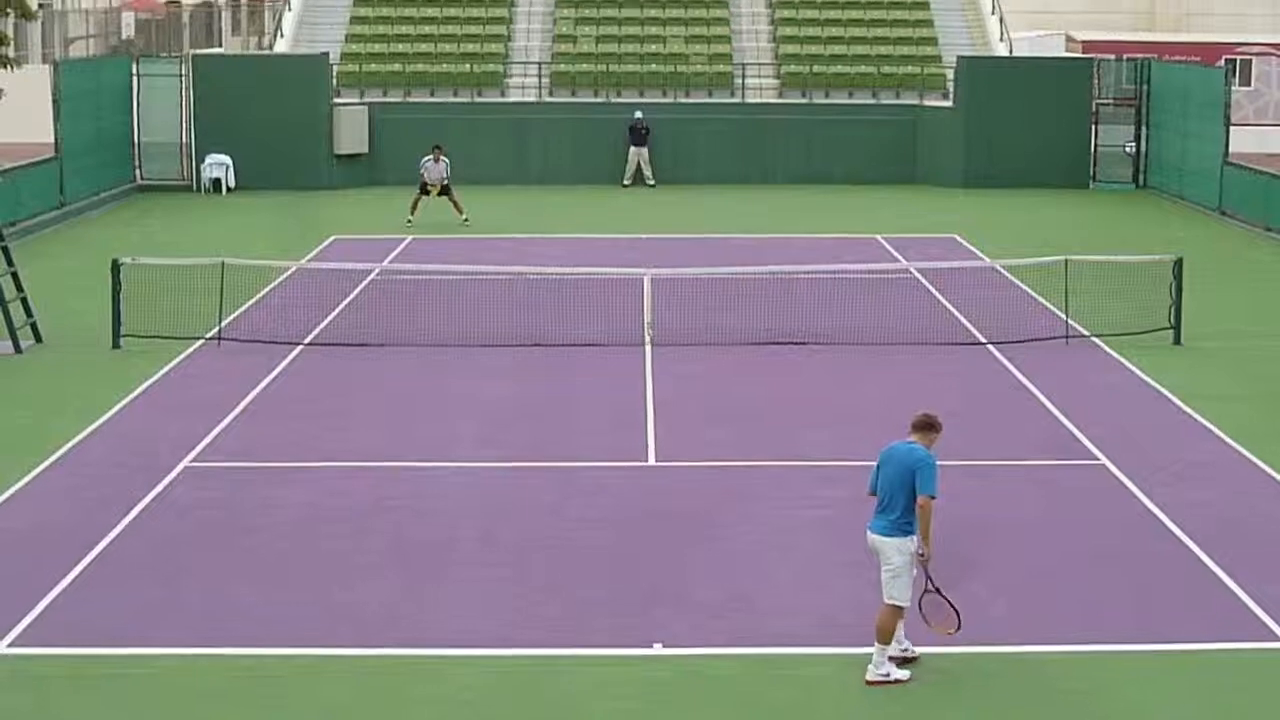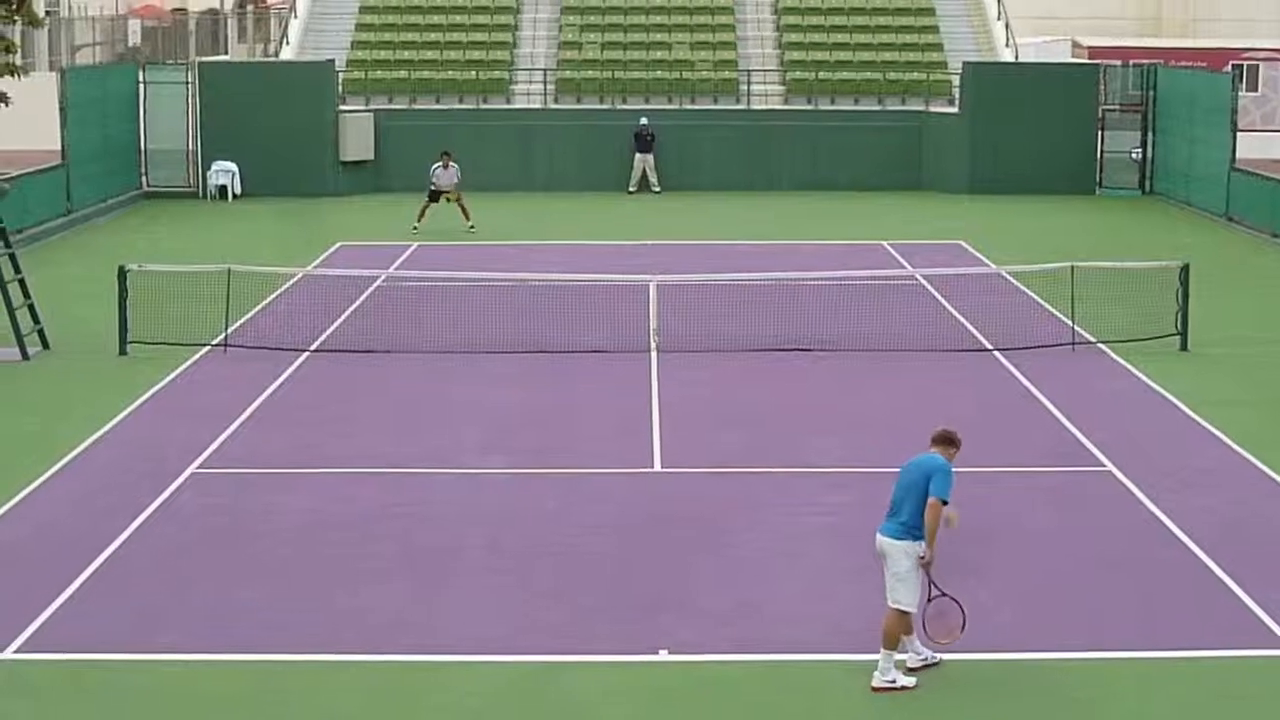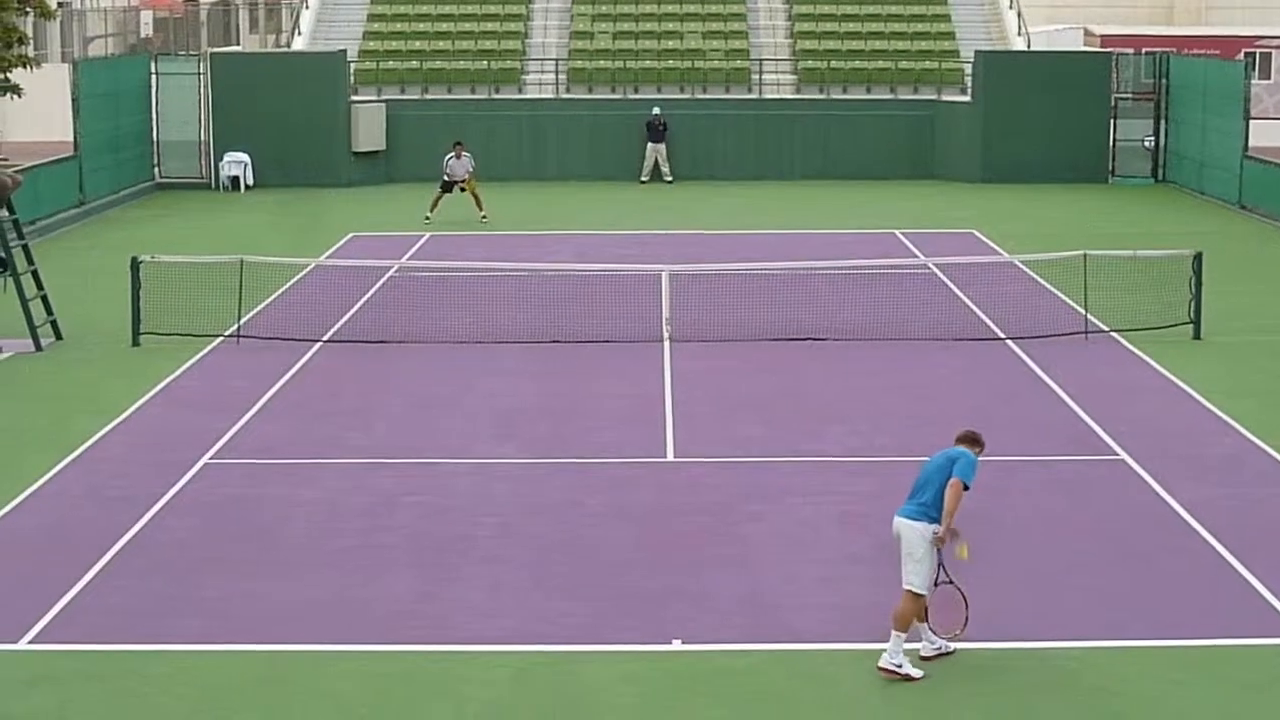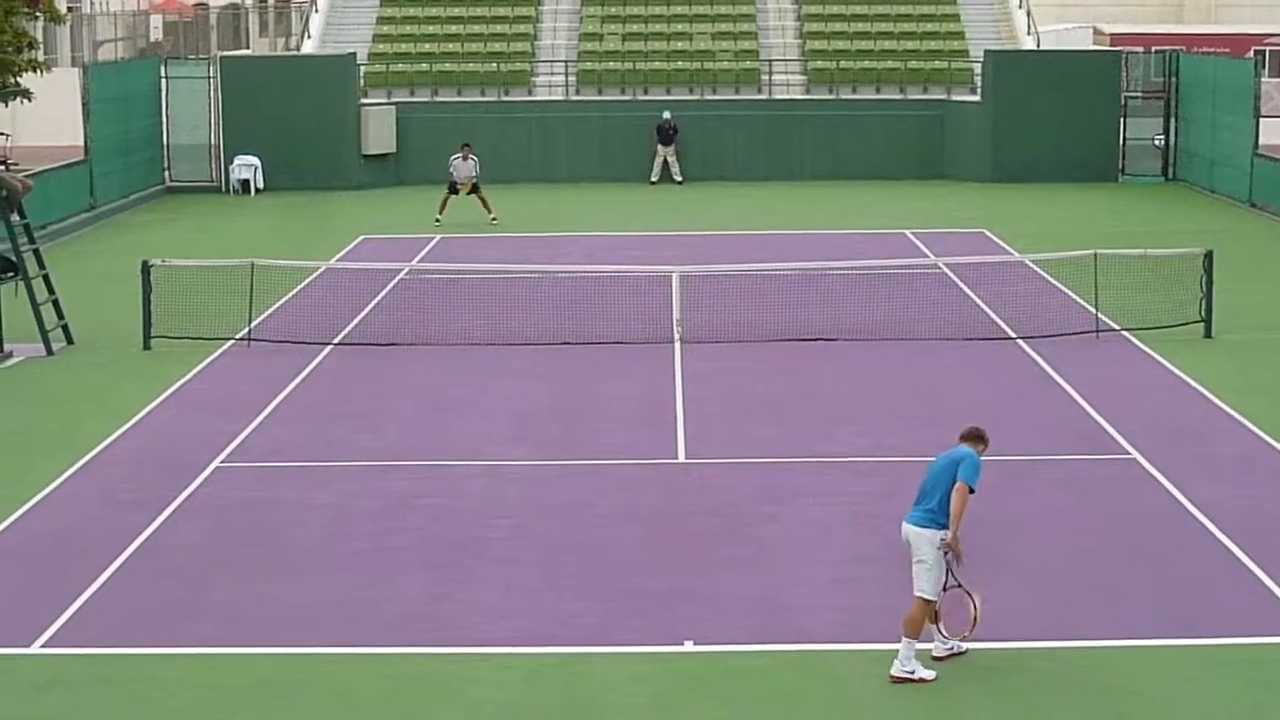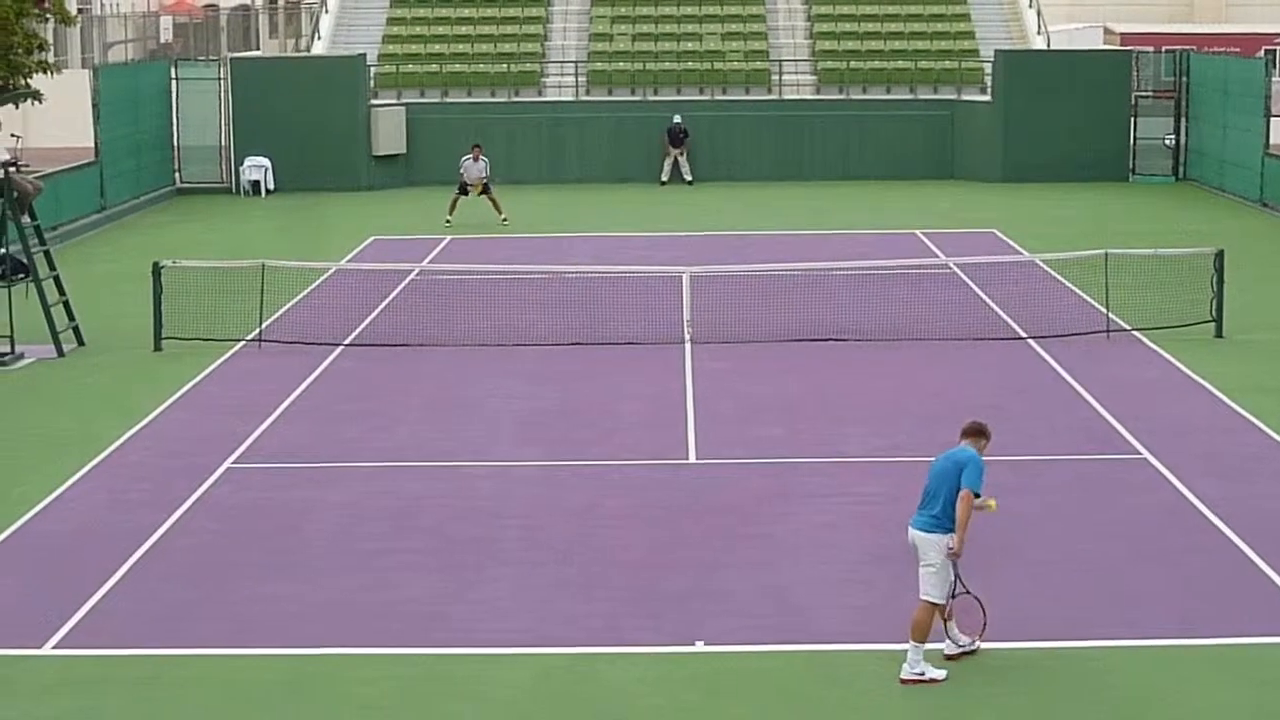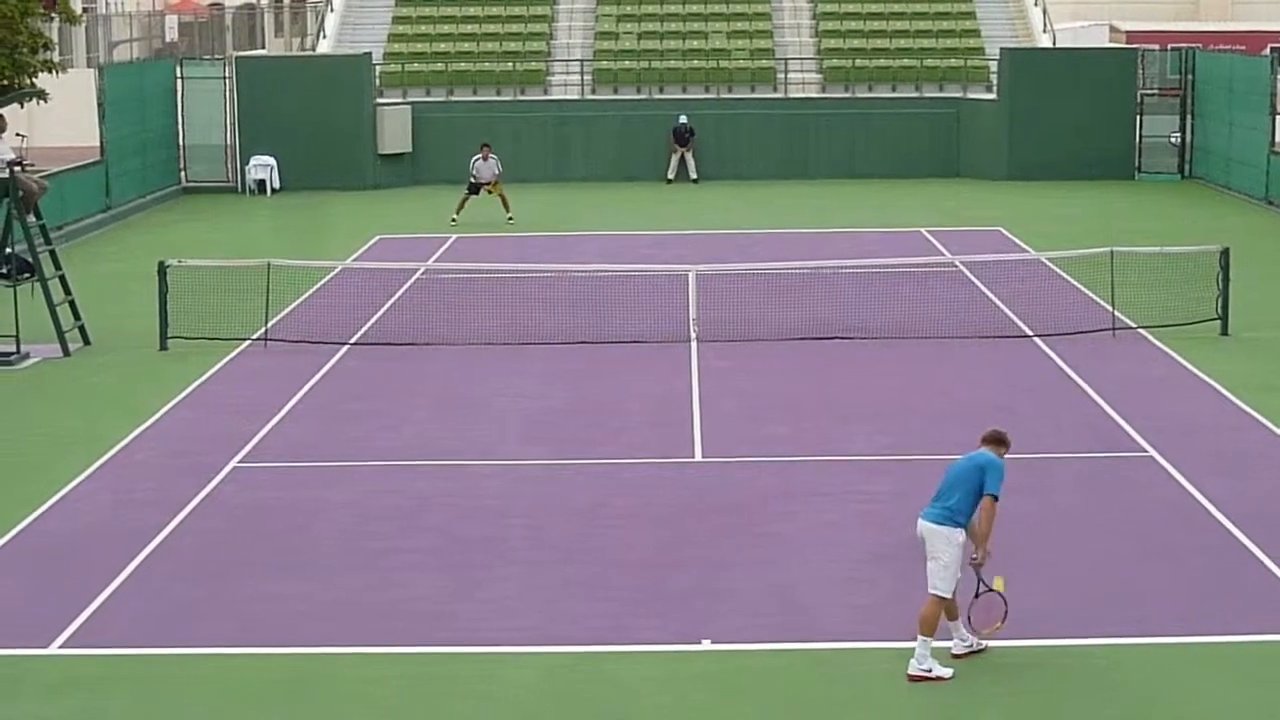
dt=0.3s
person 1, frame 1
left shoulder: (888, 451)
right shoulder: (924, 458)
left elbow: (873, 491)
right elbow: (923, 503)
right wrist: (925, 542)
left hip: (878, 530)
right hip: (897, 538)
left knee: (898, 595)
right knee: (893, 602)
left ankle: (898, 645)
right ankle: (878, 667)
person 1, frame 2
left shoulder: (913, 463)
right shoulder: (941, 467)
right elbow: (932, 505)
right wrist: (928, 548)
left hip: (887, 535)
right hip: (903, 542)
left knee: (904, 601)
right knee: (899, 607)
left ankle: (916, 654)
right ankle: (884, 674)
person 1, frame 3
left shoulder: (942, 456)
right shoulder: (968, 457)
right elbow: (954, 486)
left wrist: (943, 527)
right wrist: (945, 525)
left hip: (905, 518)
right hip: (918, 525)
left knee: (920, 586)
right knee: (913, 591)
left ankle: (930, 643)
right ankle: (893, 657)
person 1, frame 4
left shoulder: (945, 457)
right shoulder: (971, 458)
right elbow: (959, 491)
left wrist: (950, 538)
right wrist: (954, 532)
left hip: (914, 523)
right hip: (928, 531)
left knee: (933, 590)
right knee: (923, 597)
left ankle: (942, 644)
right ankle: (904, 664)
person 1, frame 5
left shoulder: (945, 457)
right shoulder: (973, 459)
right elbow: (964, 497)
left wrist: (975, 506)
right wrist: (960, 539)
left hip: (920, 526)
right hip: (935, 535)
left knee: (943, 589)
right knee: (930, 600)
left ankle: (955, 642)
right ankle: (913, 666)
person 1, frame 6
left shoulder: (966, 460)
right shoulder: (994, 464)
right elbow: (987, 506)
left wrist: (977, 545)
right wrist: (981, 549)
left hip: (929, 522)
right hip: (944, 529)
left knee: (948, 586)
right knee: (938, 594)
left ankle: (962, 640)
right ankle: (920, 663)
